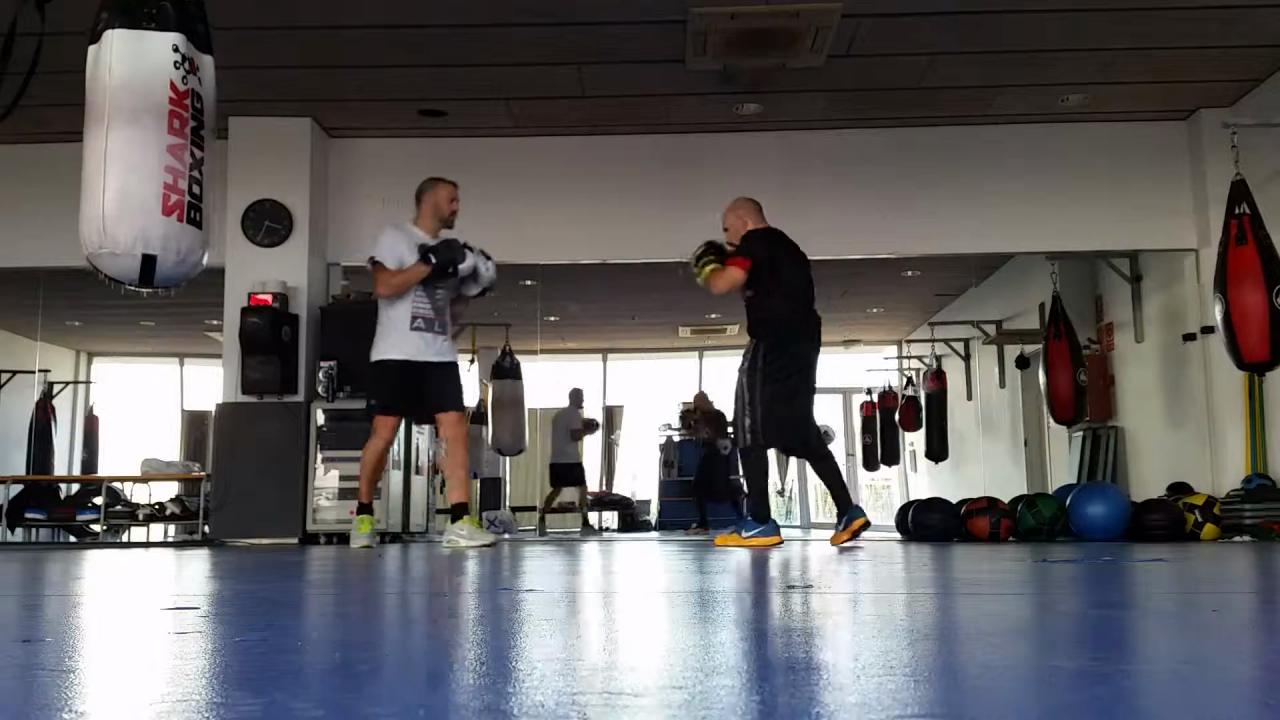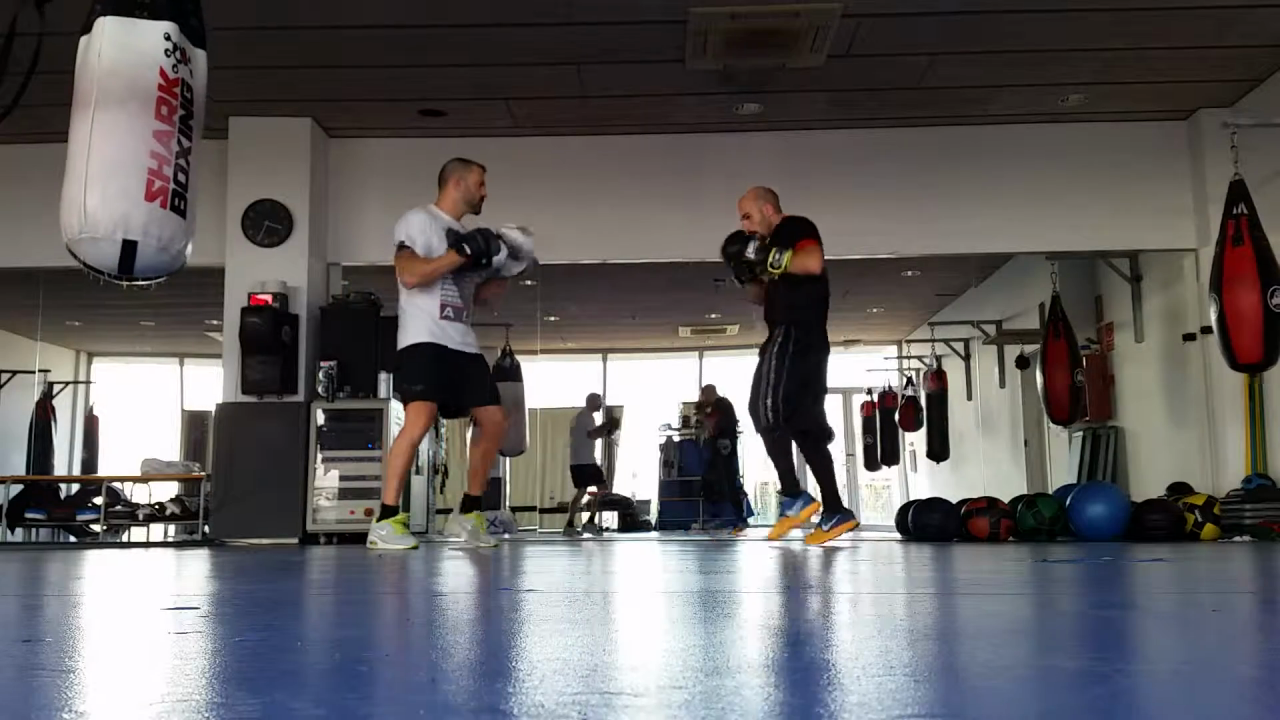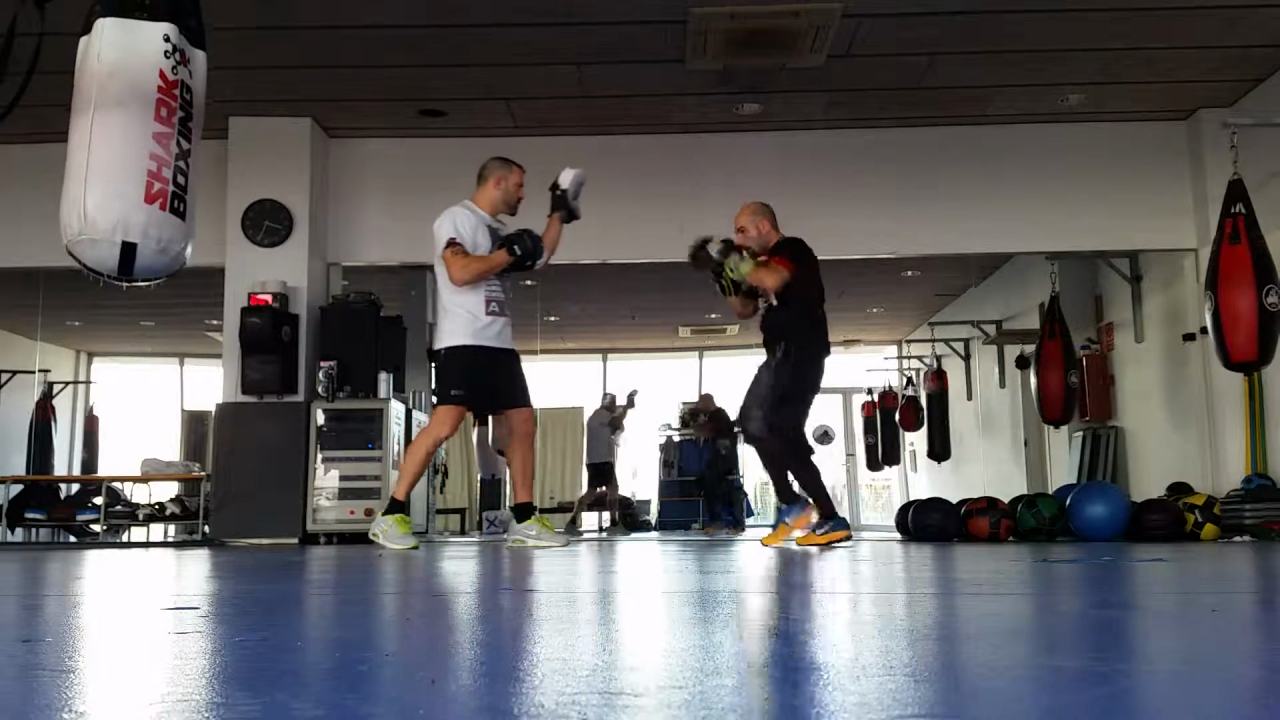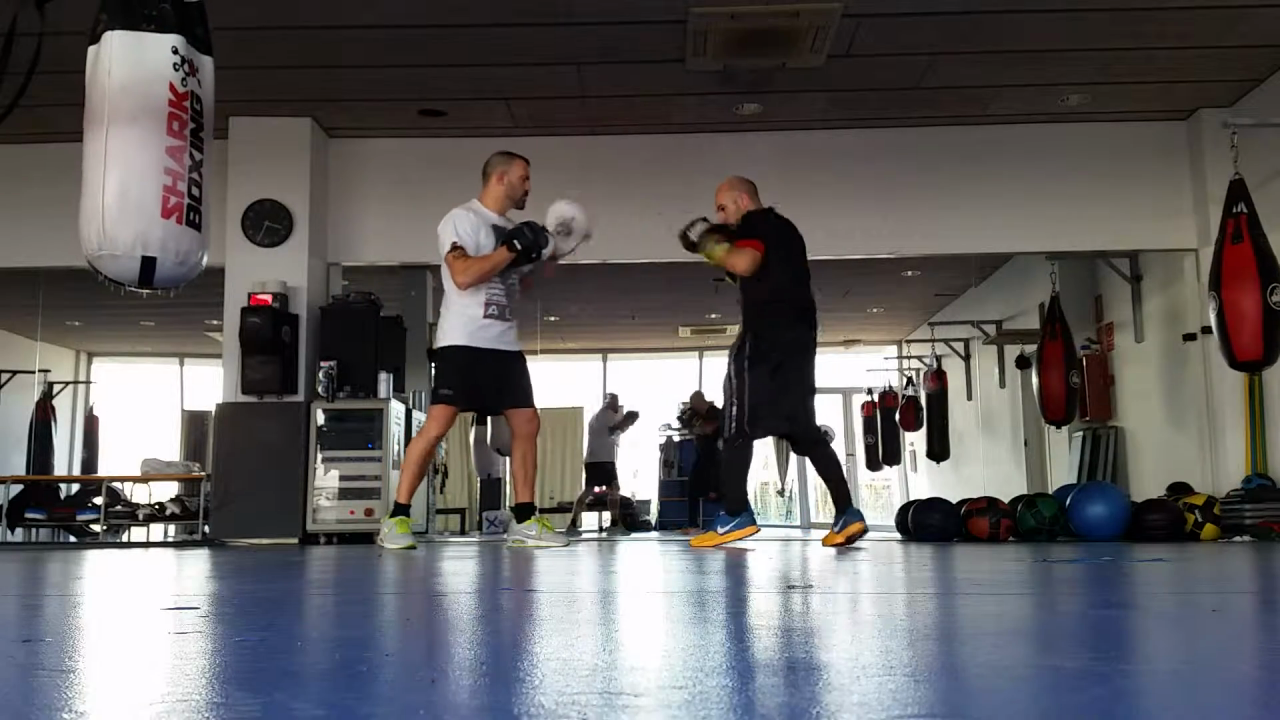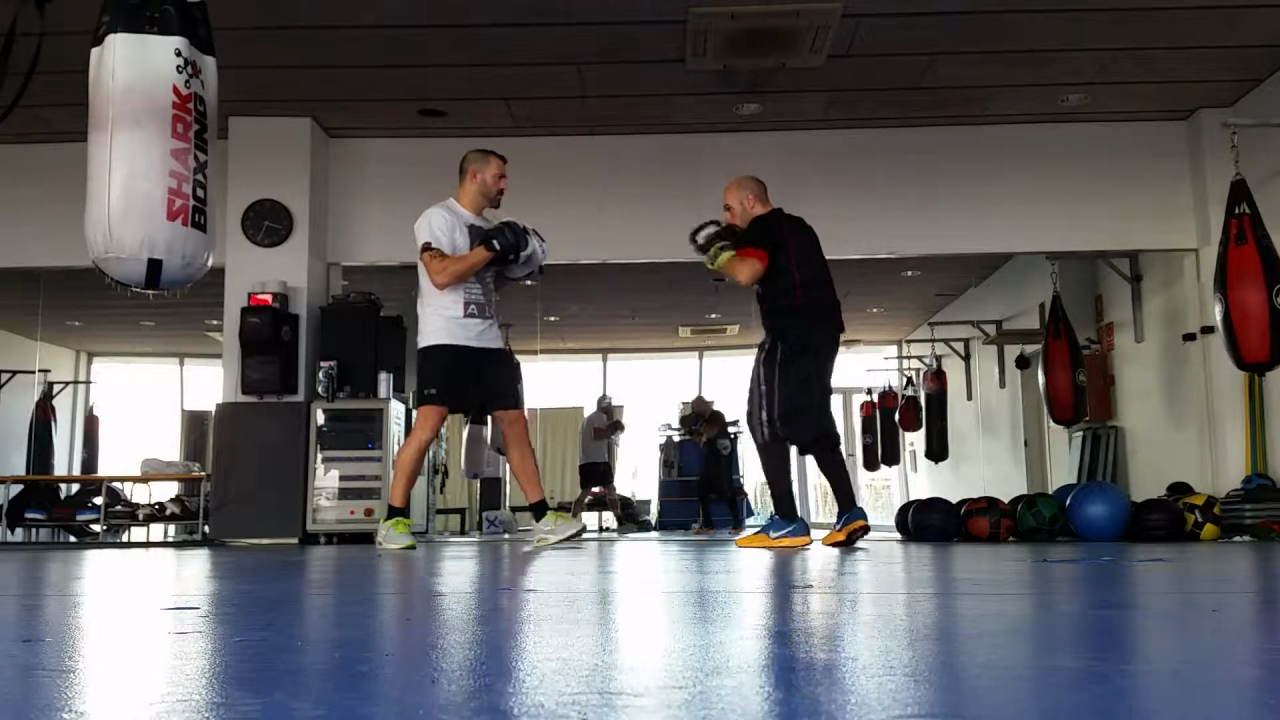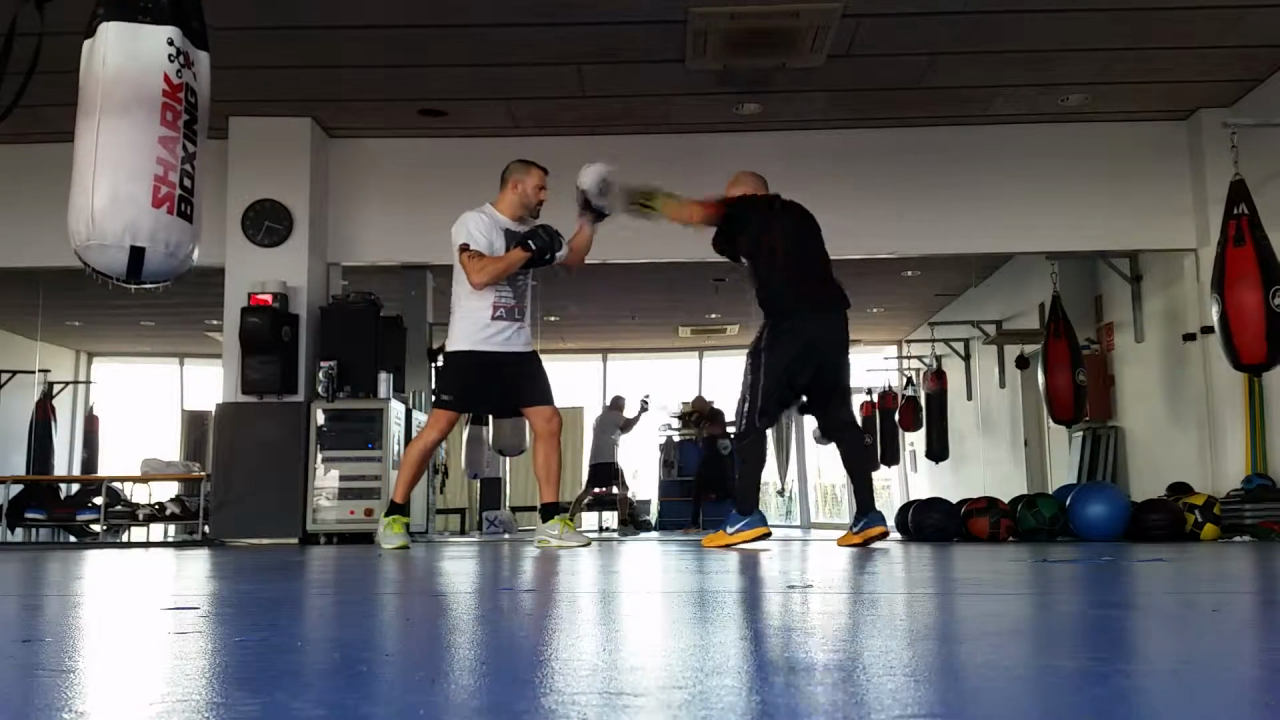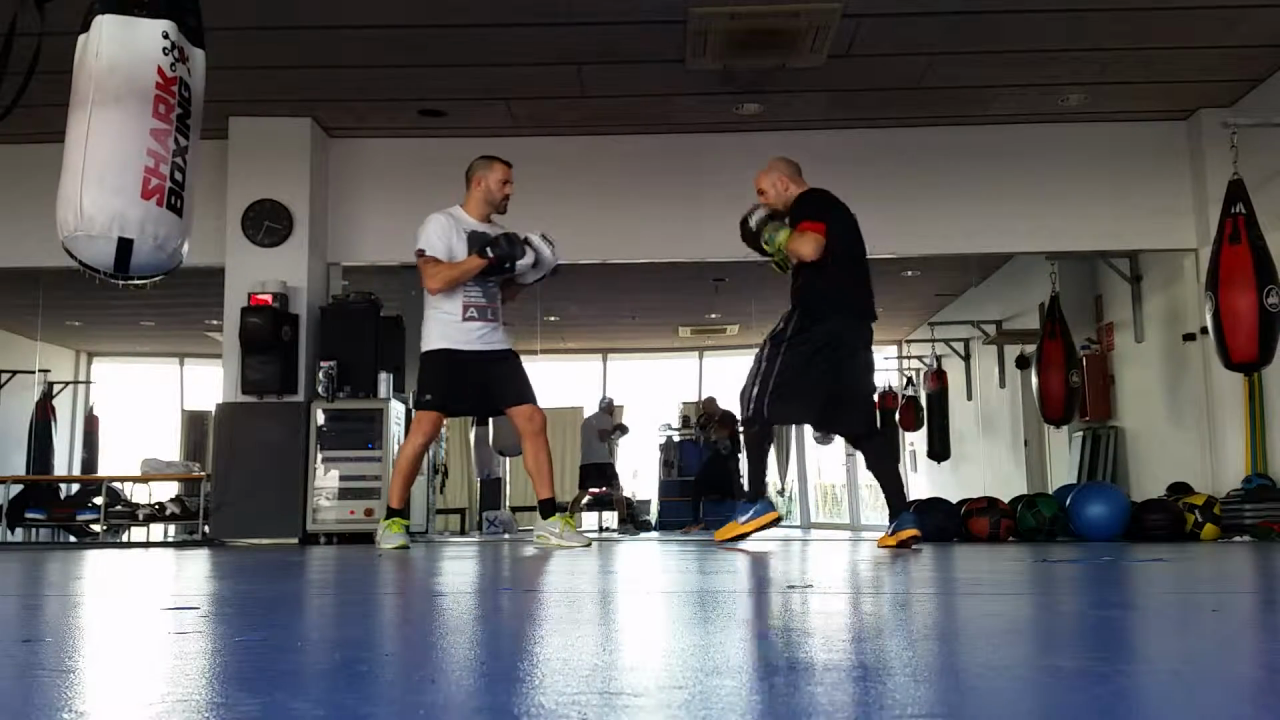
dt=0.5s
person 1, frame 1
left shoulder: (446, 250)
right shoulder: (394, 239)
right elbow: (383, 287)
right wrist: (431, 262)
left hip: (440, 358)
right hip: (396, 356)
left knee: (456, 431)
right knee: (383, 433)
left ankle: (460, 522)
right ankle: (364, 514)
person 1, frame 2
left shoulder: (464, 235)
right shoulder: (417, 221)
left elbow: (480, 295)
right elbow: (410, 275)
left wrist: (503, 269)
right wrist: (463, 253)
left hip: (464, 345)
right hip: (424, 342)
left knee: (493, 422)
right knee: (419, 422)
left ankle: (467, 515)
right ankle: (386, 520)
person 1, frame 3
left shoulder: (498, 229)
right shoulder: (457, 218)
left elbow: (538, 258)
right elbow: (460, 272)
left wrist: (559, 214)
right wrist: (511, 251)
left hip: (499, 344)
right hip: (463, 343)
left knee: (522, 425)
right knee: (444, 424)
left ankle: (524, 520)
right ankle: (392, 515)
person 1, frame 4
left shoulder: (510, 228)
right shoulder: (463, 218)
right elbow: (463, 276)
left wrist: (551, 250)
right wrist: (511, 249)
left hip: (504, 345)
right hip: (463, 342)
left knee: (527, 425)
right knee: (438, 424)
left ankle: (524, 521)
right ankle: (396, 518)
person 1, frame 5
left shoulder: (486, 227)
right shoulder: (438, 218)
right elbow: (441, 276)
left wrist: (514, 262)
right wrist: (490, 248)
left hip: (488, 343)
right hip: (445, 342)
left knee: (515, 425)
right knee: (428, 426)
left ankle: (543, 518)
right ankle: (393, 520)
person 1, frame 6
left shoulder: (527, 231)
right shoulder: (475, 221)
left elbow: (574, 258)
right elbow: (479, 276)
left wrist: (589, 217)
right wrist: (527, 248)
left hip: (517, 349)
right hip: (471, 347)
left knee: (548, 423)
right knee: (438, 427)
left ankle: (551, 522)
right ankle: (394, 515)
person 1, frame 7
left shoulder: (498, 235)
right shoulder: (441, 224)
right elbow: (434, 282)
left wrist: (518, 271)
right wrist: (485, 255)
left hip: (494, 348)
right hip: (446, 347)
left knee: (532, 421)
right knee: (424, 430)
left ankle: (550, 520)
right ankle: (393, 519)
person 2, frame 1
left shoulder: (756, 242)
right shoulder: (788, 249)
left elbow: (721, 285)
left wrist: (705, 262)
right wrist: (738, 270)
left hip: (773, 346)
right hip: (803, 346)
left knee: (750, 430)
right knee: (802, 433)
left ankle: (761, 523)
right ankle: (848, 511)
person 2, frame 2
left shoulder: (796, 227)
right shoulder: (775, 244)
left elbow: (815, 263)
right elbow: (763, 297)
left wrist: (766, 257)
right wrist: (745, 269)
left hip: (796, 336)
right hip: (795, 339)
left knee: (767, 408)
right knee: (806, 426)
left ankle: (795, 497)
right ankle: (835, 513)
person 2, frame 3
left shoulder: (792, 250)
right shoulder: (765, 263)
left elbow: (771, 281)
right elbow: (744, 310)
left wrist: (736, 260)
right wrist: (727, 276)
left hip: (798, 352)
right hip: (788, 356)
left knee: (756, 420)
right knee: (786, 437)
left ankle: (792, 503)
right ankle: (830, 520)
person 2, frame 4
left shoulder: (757, 221)
right shoulder: (785, 229)
left elbow: (744, 264)
left wrist: (709, 242)
right wrist: (722, 253)
left hip: (765, 334)
right hip: (798, 335)
left knee: (737, 420)
right knee: (801, 425)
left ankle: (735, 515)
right ankle: (847, 514)
person 2, frame 5
left shoulder: (764, 227)
right shoulder: (795, 227)
left elbow: (745, 274)
left wrist: (715, 248)
right wrist: (731, 248)
left hip: (791, 336)
right hip: (820, 334)
left knee: (767, 422)
right knee: (815, 427)
left ankle: (788, 522)
right ankle: (849, 512)
person 2, frame 6
left shoulder: (750, 210)
right shoulder: (799, 215)
left elbow: (692, 212)
left wrist: (650, 199)
right wrist: (745, 252)
left hip: (790, 324)
right hip: (831, 321)
left knee: (754, 417)
right knee: (839, 418)
left ankle: (747, 515)
right ankle: (867, 515)
person 2, frame 7
left shoulder: (810, 203)
right shoulder: (831, 208)
left elbow: (809, 250)
left wrist: (771, 233)
right wrist: (774, 247)
left hip: (815, 320)
right hip: (853, 324)
left knee: (758, 403)
right knee: (861, 424)
left ankle: (756, 502)
right ankle: (902, 517)
